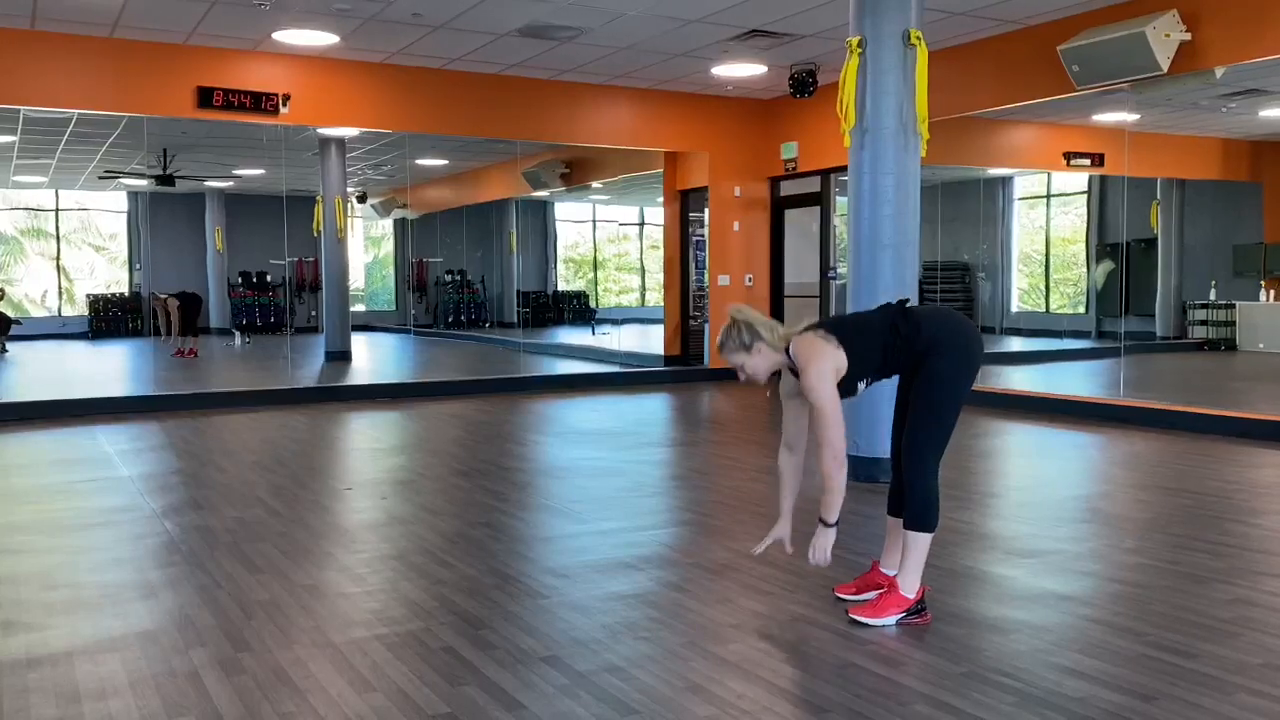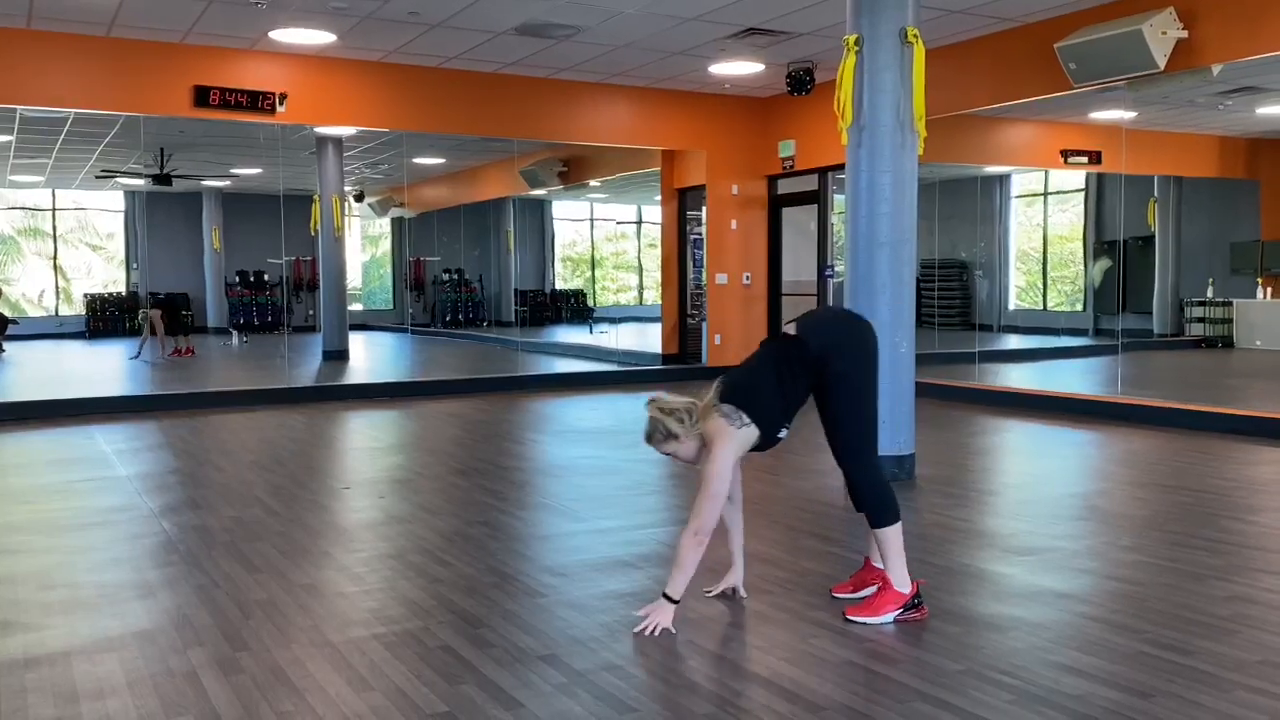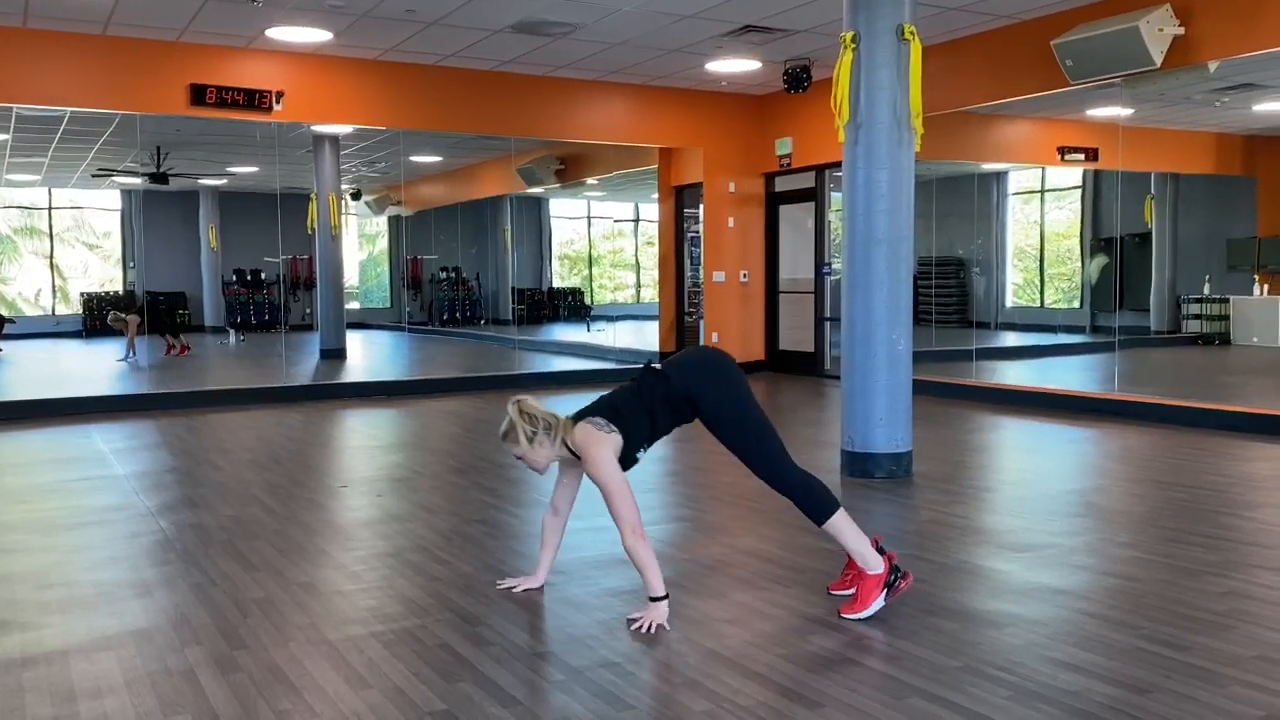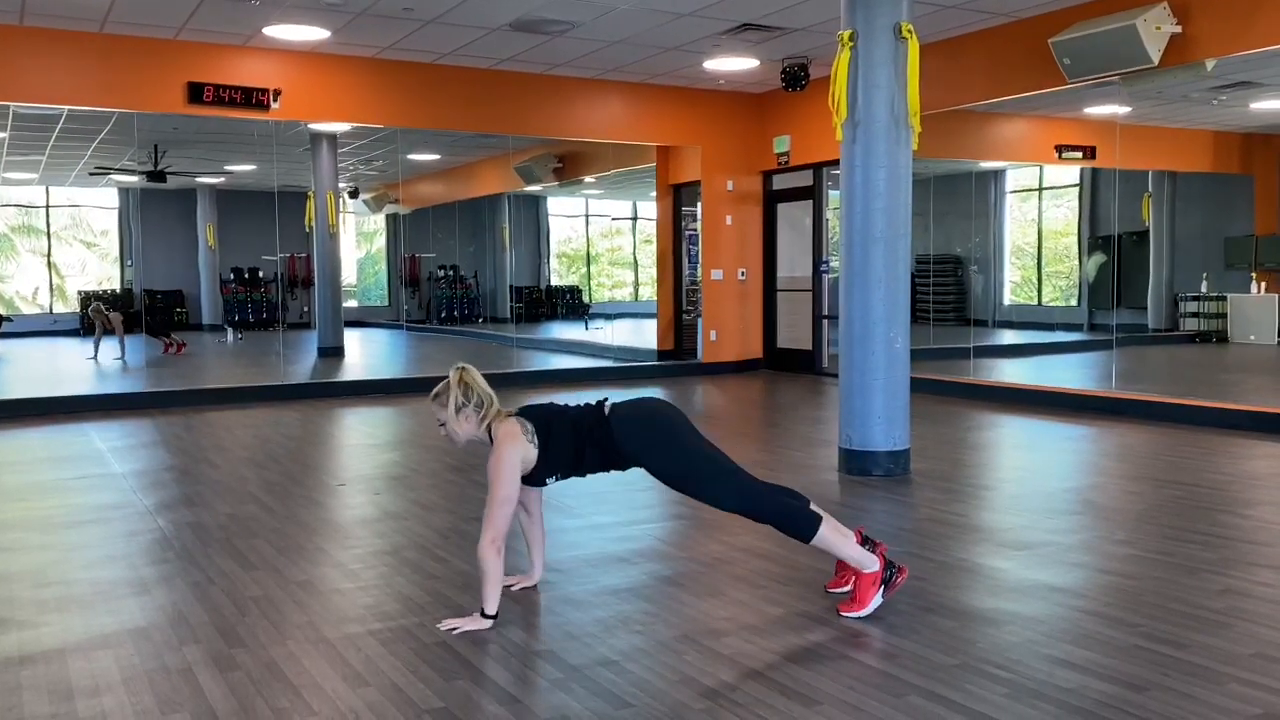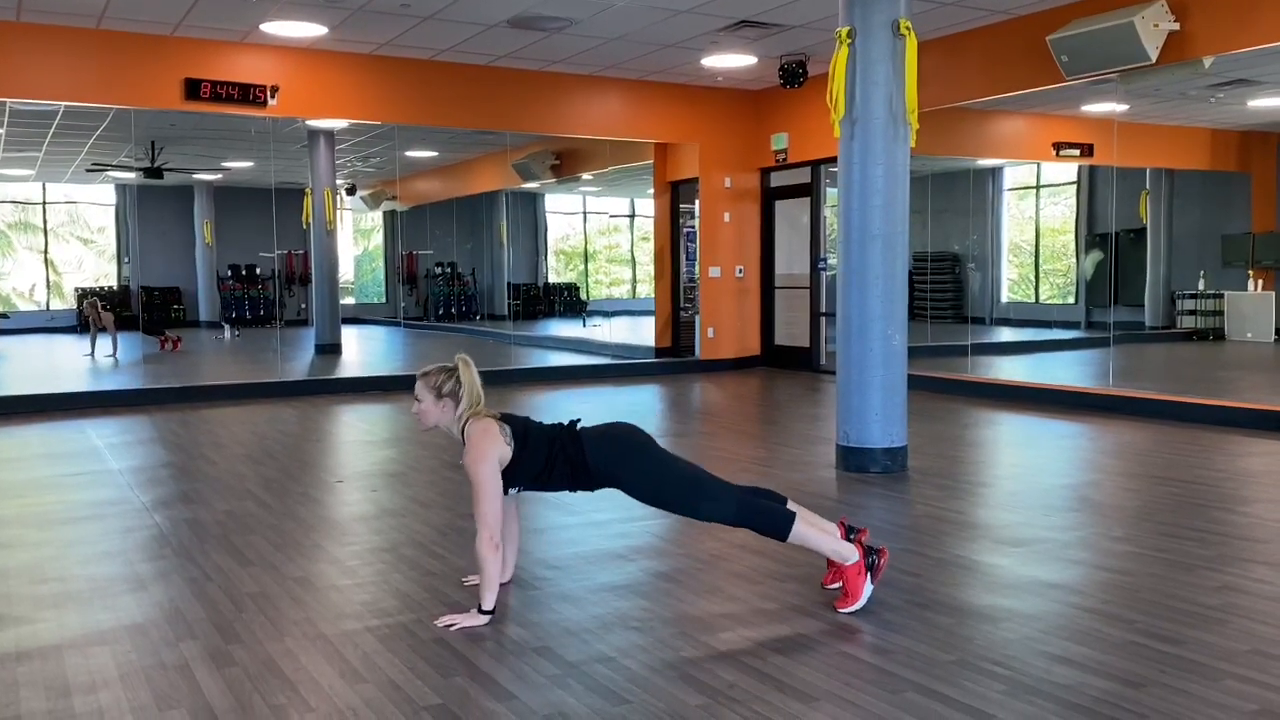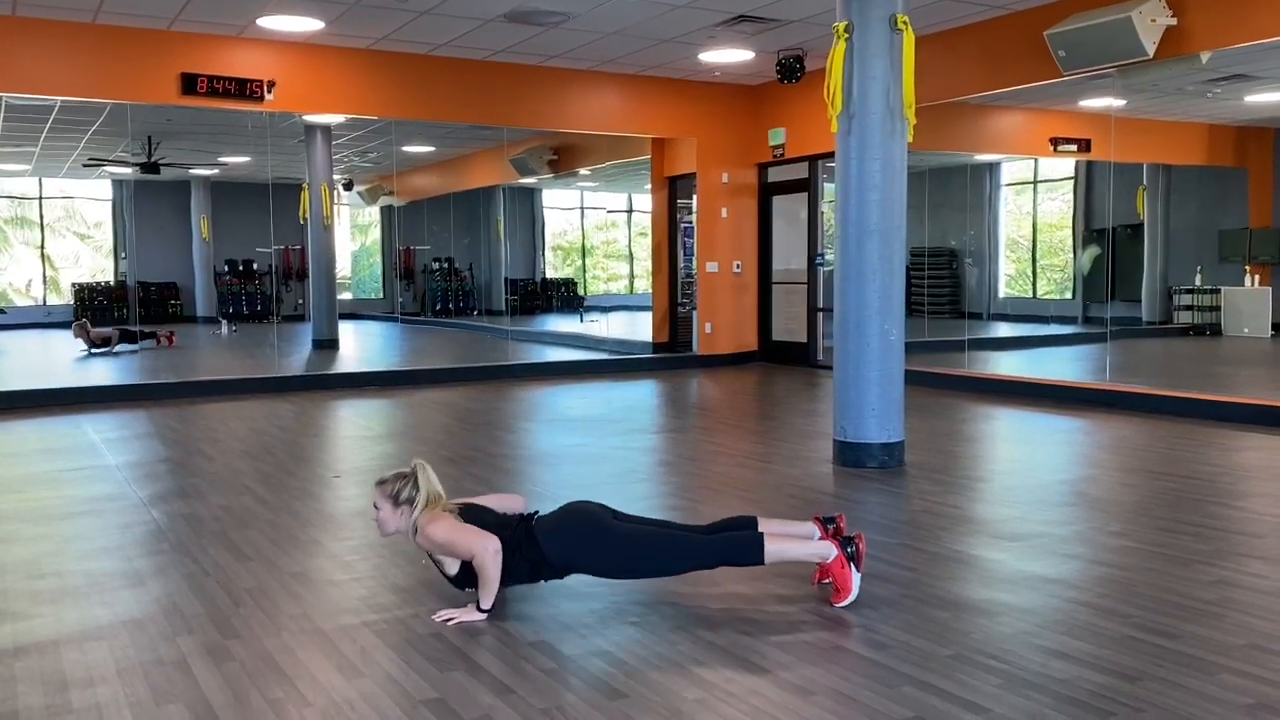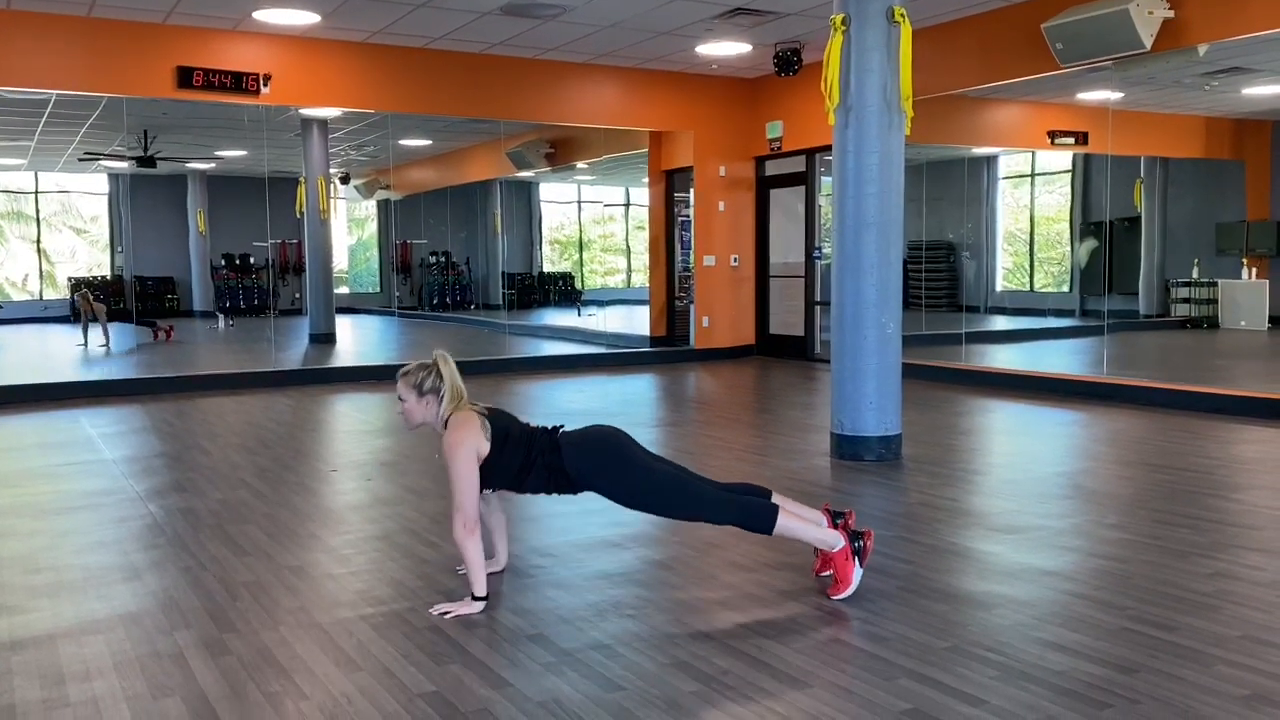
dt=0.7s
person 1, frame 1
left shoulder: (811, 364)
right shoulder: (790, 367)
left elbow: (835, 457)
right elbow: (791, 447)
left wrist: (826, 525)
right wrist: (784, 520)
left hip: (950, 344)
right hip: (924, 351)
left knee: (917, 466)
right knee: (903, 462)
left ankle: (907, 594)
right ankle: (887, 571)
person 1, frame 2
left shoulder: (721, 438)
right shoulder: (711, 418)
left elbow: (698, 532)
right elbow: (730, 497)
left wrist: (669, 601)
right wrist: (737, 569)
left hip: (843, 344)
right hip: (820, 343)
left knee: (859, 464)
right knee: (851, 463)
left ankle: (902, 590)
right ankle: (877, 567)
person 1, frame 3
left shoulder: (590, 446)
right shoulder: (570, 441)
left elbow: (633, 529)
right elbow: (557, 511)
left wrist: (659, 600)
right wrist: (540, 574)
left hip: (704, 380)
right hip: (690, 383)
left knee: (780, 471)
right knee: (777, 472)
left ankle: (877, 568)
right ankle: (864, 552)
person 1, frame 4
left shoulder: (505, 446)
right shoulder: (511, 427)
left elbow: (491, 539)
right elbow: (529, 503)
left wrist: (486, 613)
right wrist: (535, 570)
left hip: (643, 435)
right hip: (643, 421)
left knee: (749, 499)
right knee: (750, 491)
left ankle: (870, 566)
right ankle: (855, 543)
person 1, frame 5
left shoulder: (477, 445)
right shoulder: (481, 427)
left elbow: (489, 533)
right elbow: (510, 494)
left wrist: (484, 607)
right wrist: (505, 569)
left hip: (614, 457)
right hip: (613, 449)
left knee: (731, 508)
right knee: (731, 498)
left ankle: (853, 557)
right ankle: (840, 532)
person 1, frame 6
left shoulder: (432, 532)
right shoulder: (448, 510)
left elbow: (489, 548)
right elbow: (515, 502)
left wrist: (482, 606)
right wrist: (508, 556)
left hip: (572, 545)
right hip: (575, 524)
left knee: (704, 552)
right knee: (704, 537)
left ankle: (832, 552)
right ankle: (820, 528)
person 1, frame 7
left shoulder: (458, 436)
right shoulder: (468, 418)
left elbow: (465, 523)
right elbow: (489, 493)
left wrist: (477, 598)
right wrist: (500, 558)
left hip: (595, 463)
right hip: (597, 447)
left knee: (716, 506)
right knee: (716, 494)
left ankle: (840, 543)
right ankle: (829, 521)
